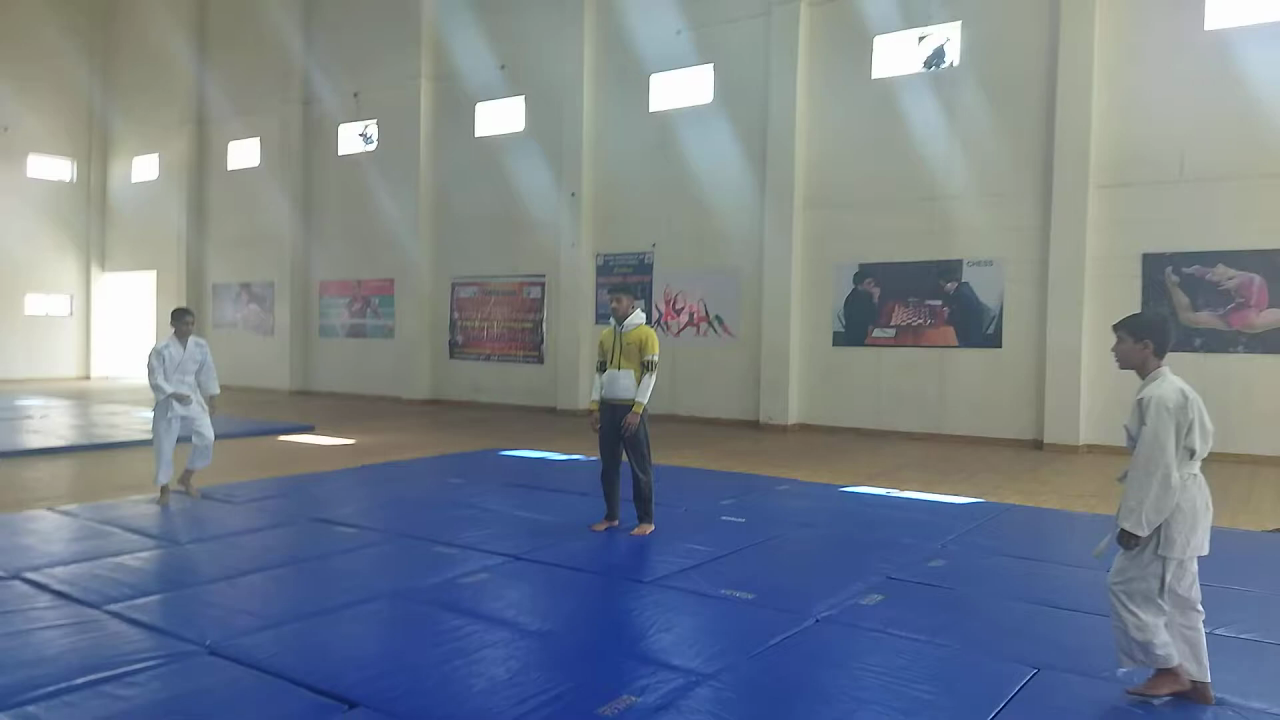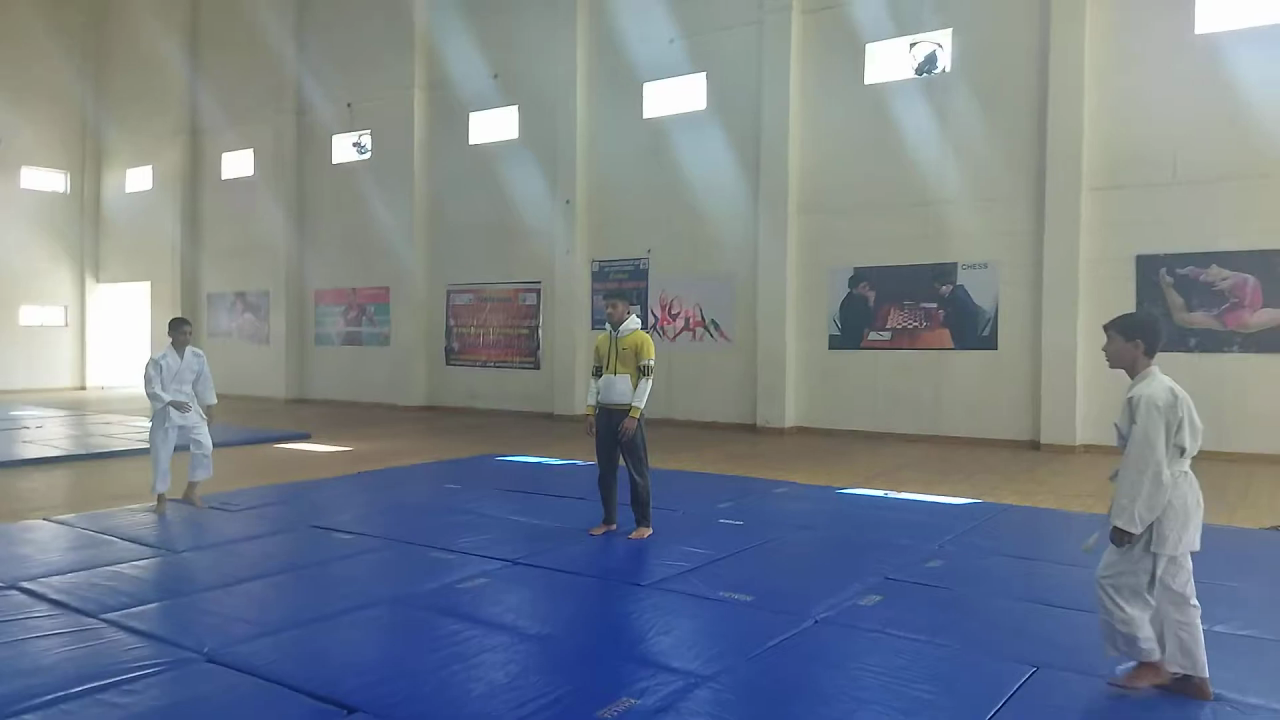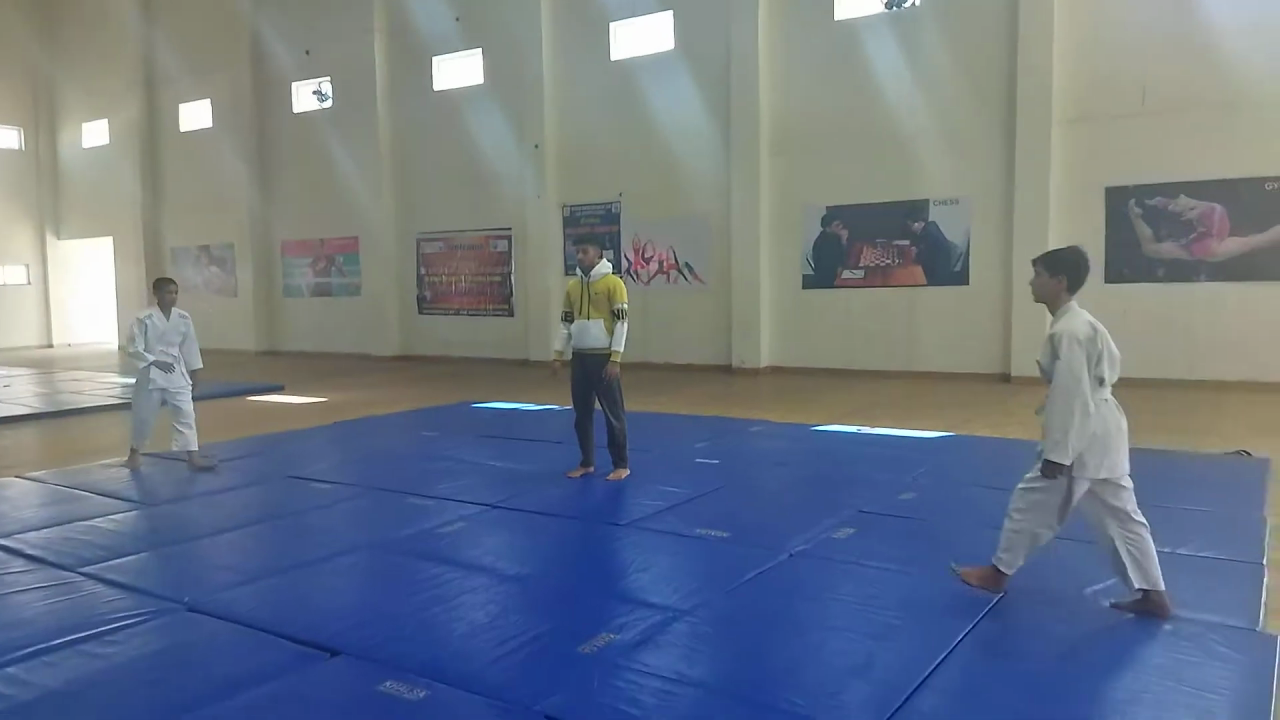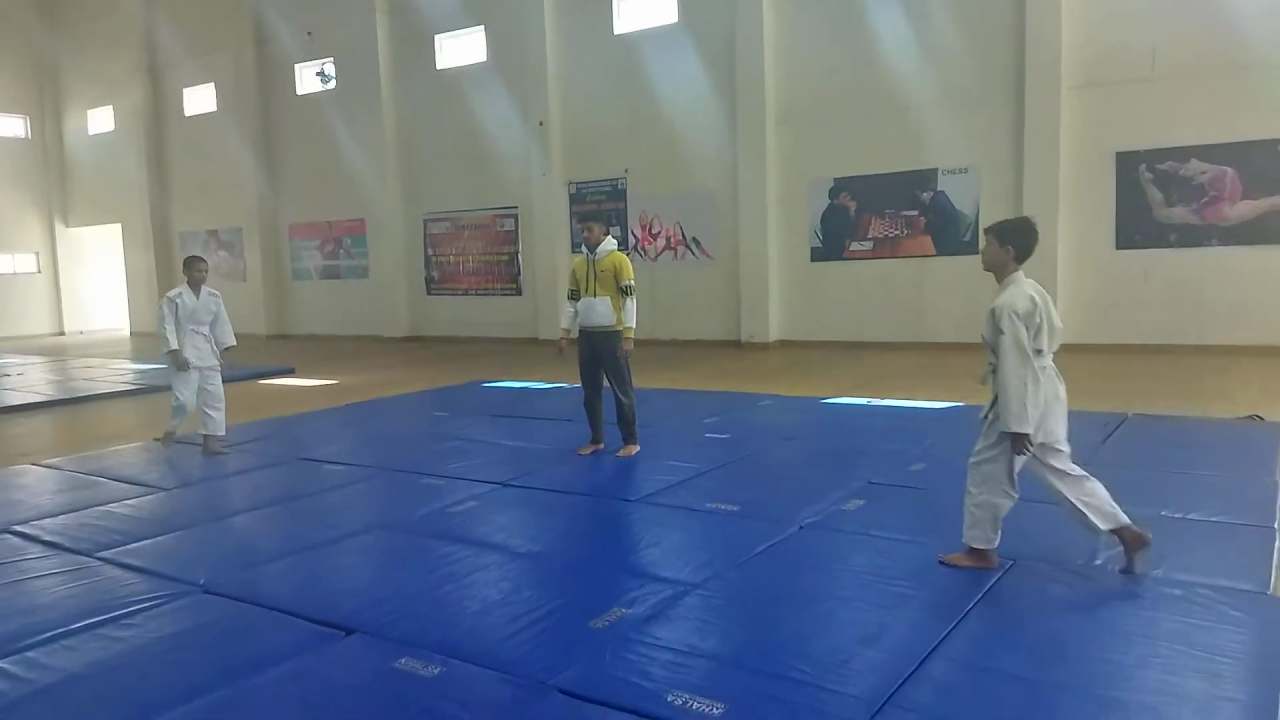
dt=0.2s
person 1, frame 1
left shoulder: (1157, 397)
right shoulder: (1173, 389)
left elbow: (1155, 466)
left wrist: (1134, 522)
left hip: (1168, 508)
right hip: (1181, 504)
left knee: (1128, 584)
right knee: (1178, 595)
left ankle: (1169, 668)
right ankle: (1194, 679)
person 1, frame 2
left shoulder: (1145, 395)
right shoulder: (1161, 388)
left elbow: (1145, 463)
left wrist: (1126, 518)
left hip: (1157, 505)
right hip: (1175, 498)
left knee: (1116, 578)
right knee: (1173, 591)
left ankle: (1150, 661)
right ankle: (1191, 675)
person 1, frame 3
left shoulder: (1066, 331)
right shoulder: (1082, 322)
left elbow: (1068, 396)
left wrist: (1058, 453)
left hip: (1082, 434)
right hip: (1099, 425)
left knee: (1032, 502)
right knee: (1119, 514)
left ankle: (998, 573)
right ankle: (1151, 593)
person 1, frame 4
left shoulder: (1009, 303)
right shoulder: (1030, 291)
left elbow: (1015, 367)
left wrist: (1016, 425)
left hip: (1024, 401)
right hip: (1043, 393)
left knee: (988, 469)
right knee: (1061, 471)
left ankle: (980, 550)
right ankle: (1126, 532)
person 2, frame 1
left shoulder: (645, 334)
right shoulder: (606, 336)
left elbow: (649, 375)
left wrist: (637, 410)
right wrist: (595, 407)
left hip: (631, 408)
right hip: (608, 407)
left knee: (640, 466)
right knee: (608, 465)
left ankle: (646, 520)
right ankle: (611, 516)
person 2, frame 2
left shoulder: (641, 339)
right shoulder: (602, 341)
left elbow: (646, 380)
left wrist: (634, 414)
right wrist: (591, 411)
left hip: (628, 413)
right hip: (605, 412)
left knee: (637, 470)
right knee: (605, 469)
left ankle: (643, 523)
right ankle: (609, 520)
person 2, frame 3
left shoulder: (613, 283)
right shoulder: (573, 286)
left elbow: (621, 323)
right elbow: (566, 323)
left wrist: (615, 359)
right wrist: (558, 355)
left hip: (603, 357)
right hip: (579, 357)
left knee: (613, 413)
right knee: (582, 412)
left ankle: (621, 464)
right ankle: (587, 462)
person 2, frame 4
left shoulder: (618, 260)
right shoulder: (578, 264)
left elbow: (629, 299)
right elbow: (572, 301)
left wrist: (628, 335)
right wrist: (565, 334)
left hip: (611, 334)
right hip: (586, 335)
left knee: (621, 389)
right knee: (590, 390)
left ankle: (631, 441)
right ankle: (596, 439)
person 3, frame 1
left shoulder: (201, 346)
right shoulder: (161, 350)
left elbow: (207, 373)
right elbow: (155, 379)
left wrist: (211, 398)
right wrist: (174, 395)
left hip: (194, 400)
right hip: (169, 403)
left knee: (206, 438)
right knee: (165, 446)
left ankle: (187, 477)
right ankle: (164, 487)
person 3, frame 2
left shoulder: (198, 356)
right shoulder: (159, 360)
left elbow: (204, 382)
right elbow: (152, 389)
left wrist: (209, 407)
right wrist: (171, 402)
left hip: (191, 410)
right hip: (167, 413)
left knee: (204, 448)
right knee: (162, 455)
left ankle: (191, 490)
right ankle: (161, 497)
person 3, frame 3
left shoulder: (183, 318)
right shoulder: (144, 320)
left elbow: (189, 346)
right elbow: (134, 348)
left wrist: (194, 370)
right wrist: (155, 363)
left hip: (178, 374)
right hip: (152, 375)
left knee: (185, 414)
right knee: (143, 417)
left ankle: (193, 456)
right ankle: (135, 452)
person 3, frame 4
left shoulder: (213, 296)
right shoulder: (174, 298)
left elbow: (221, 325)
right elbow: (168, 327)
left wrist: (226, 348)
right wrist: (175, 353)
left hip: (208, 353)
right hip: (185, 354)
left knee: (215, 398)
right knee: (184, 400)
left ankle: (211, 440)
right ankle: (172, 429)
